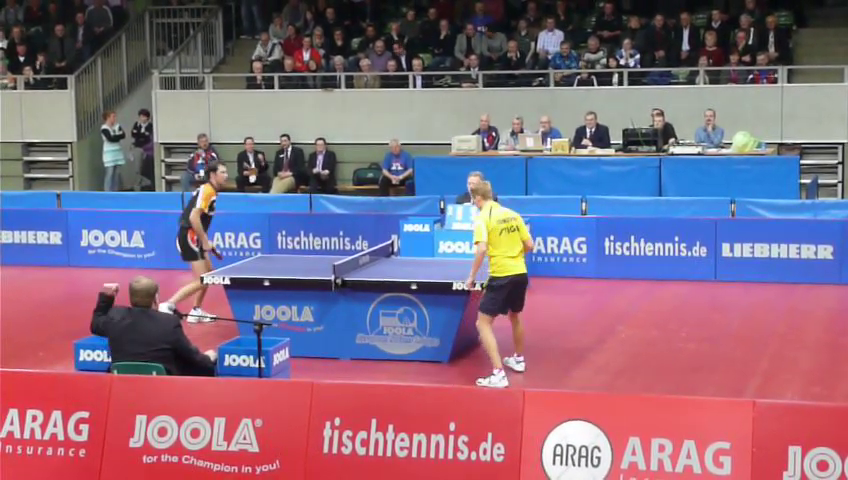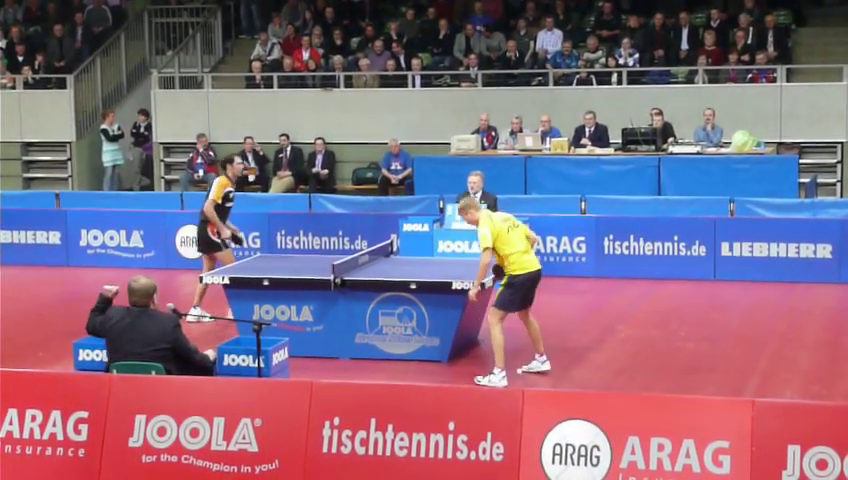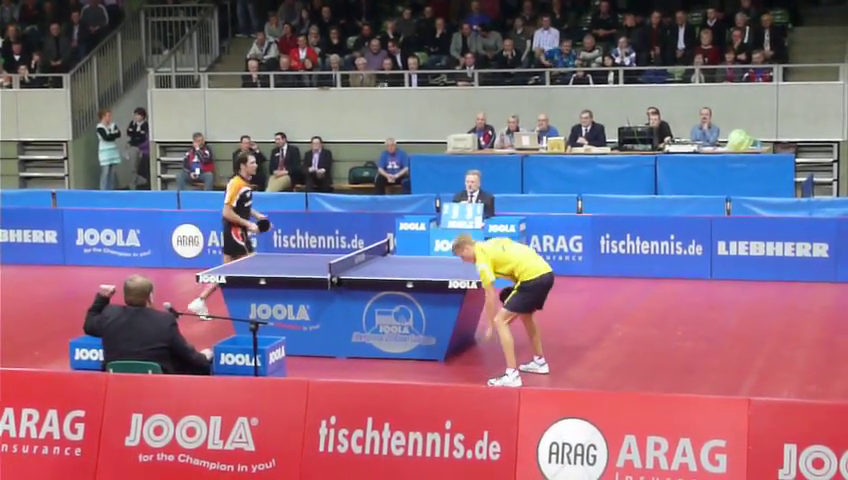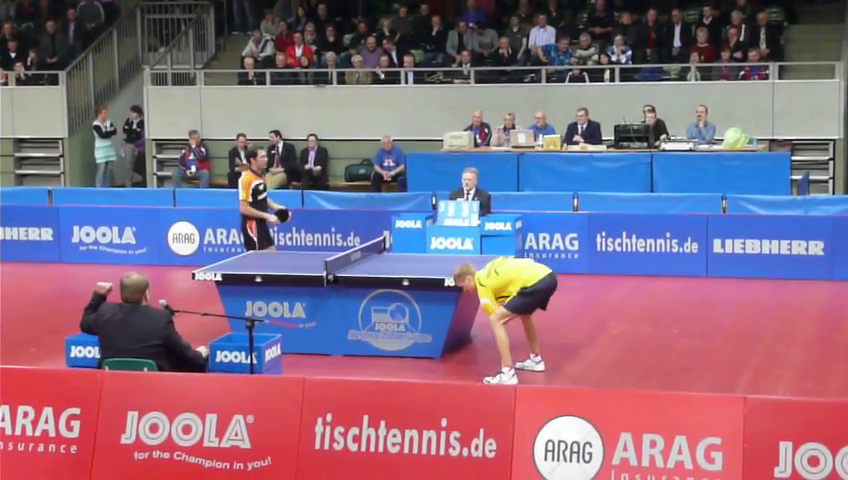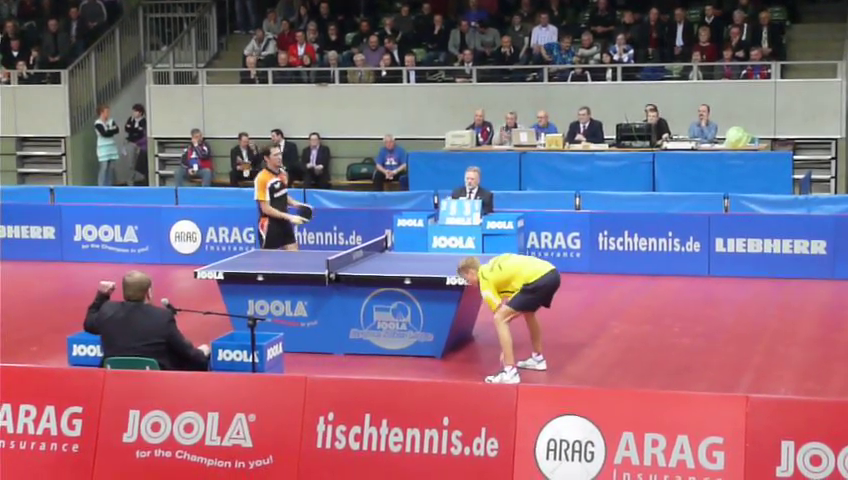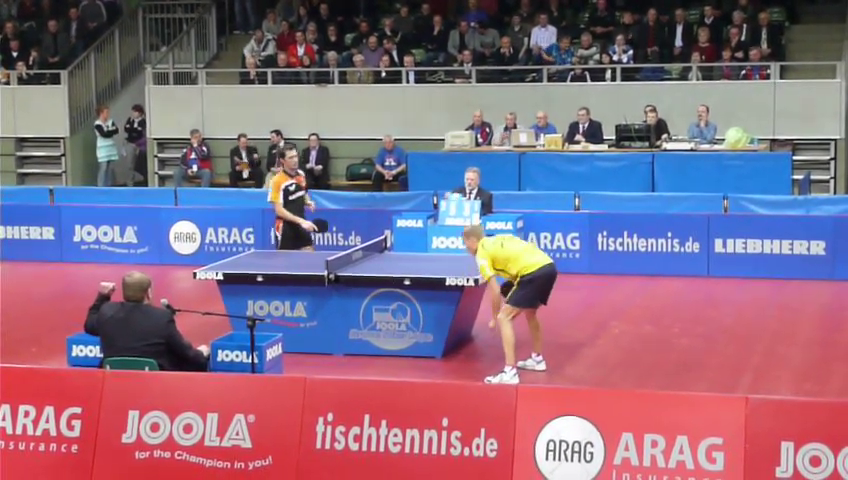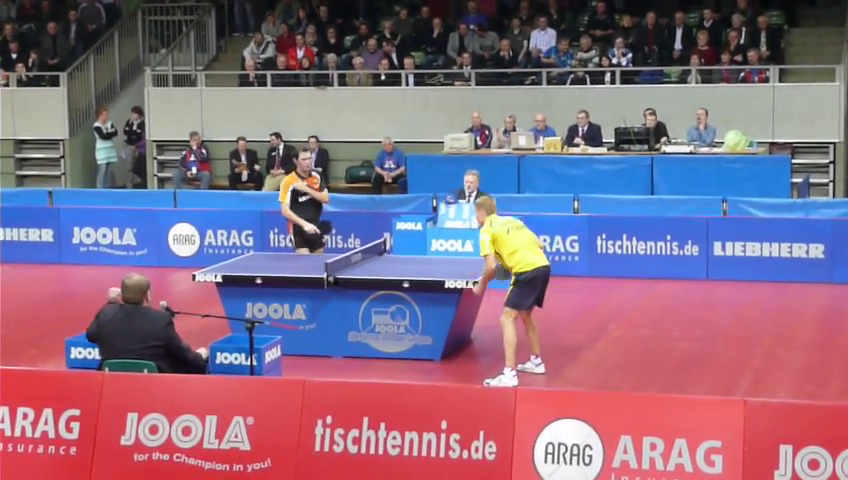
dt=0.2s
person 1, frame 1
left shoulder: (482, 217)
right shoulder: (513, 215)
left elbow: (482, 249)
right elbow: (530, 246)
left wrist: (471, 276)
left hip: (501, 277)
right hip: (520, 274)
left knee: (483, 324)
right knee: (514, 317)
left ankle: (498, 375)
right ankle: (518, 359)
person 1, frame 2
left shoulder: (484, 225)
right shoulder: (505, 216)
left elbow: (487, 259)
right elbow: (533, 238)
left wrist: (476, 286)
left hip: (518, 274)
right hip: (534, 269)
left knee: (494, 320)
right knee: (524, 314)
left ankle: (499, 374)
right ankle: (541, 360)
person 1, frame 3
left shoulder: (482, 258)
right shoulder: (496, 243)
left elbow: (490, 294)
right elbow: (529, 252)
left wrist: (490, 325)
left hip: (533, 279)
right hip: (546, 272)
left knee: (500, 321)
right knee: (526, 315)
left ankle: (511, 374)
right ankle: (540, 361)
person 1, frame 4
left shoulder: (482, 287)
right shoulder: (492, 267)
left elbow: (496, 318)
left wrist: (501, 357)
left hip: (536, 283)
right hip: (548, 276)
left knee: (496, 321)
right knee: (524, 314)
left ankle: (508, 373)
right ankle: (536, 359)
person 1, frame 5
left shoulder: (485, 281)
right shoulder: (494, 265)
left elbow: (499, 314)
left wrist: (504, 351)
left hip: (538, 280)
right hip: (551, 272)
left knee: (499, 319)
right knee: (528, 311)
left ankle: (510, 372)
right ankle: (538, 358)
person 1, frame 6
left shoulder: (482, 254)
right shoulder: (501, 239)
left elbow: (495, 291)
left wrist: (495, 319)
left hip: (534, 272)
right hip: (549, 266)
left knee: (504, 318)
right knee: (530, 312)
left ankle: (510, 372)
right ankle: (537, 359)
person 1, frame 7
left shoulder: (486, 230)
right shoulder: (513, 221)
left elbow: (491, 267)
right elbow: (540, 245)
left wrist: (481, 286)
left hip: (527, 272)
right hip: (543, 266)
left knee: (507, 320)
right knee: (525, 315)
left ankle: (509, 373)
right ankle: (536, 362)
person 2, frame 1
left shoulder: (209, 191)
right shoulder: (207, 191)
left elbow: (193, 215)
right elbow: (194, 217)
right wrist: (205, 241)
left hip: (192, 238)
right hip: (190, 237)
left knee: (209, 274)
right knee: (201, 281)
left ankle: (196, 311)
right ankle: (167, 306)
person 2, frame 2
left shoulder: (229, 184)
right shoulder: (221, 182)
right elbow: (207, 208)
left wrist: (230, 227)
right wrist: (222, 229)
left hip: (210, 231)
right hip: (210, 230)
left knee: (208, 273)
left ankle: (195, 310)
person 2, frame 3
left shoulder: (246, 183)
right shoulder: (236, 184)
right elbow: (227, 213)
left wrist: (257, 216)
right wrist: (248, 224)
left hip: (237, 232)
right hip: (235, 232)
left ankle: (200, 302)
person 2, frame 4
left shoulder: (261, 176)
right shoulder: (246, 179)
right elbow: (244, 209)
left wrist: (276, 207)
right wrist: (267, 216)
left hip: (261, 224)
right hip: (251, 225)
person 2, frame 5
left shoulder: (282, 173)
right shoulder: (262, 178)
right elbow: (266, 209)
left wrist: (297, 204)
right wrist: (289, 217)
left hip: (283, 222)
right hip: (268, 224)
person 2, frame 6
left shoulder: (301, 175)
right shoulder: (277, 181)
right elbow: (279, 210)
left wrist: (308, 202)
right wrist: (301, 221)
left hip: (301, 225)
right hip: (285, 226)
person 2, frame 7
left shoulder: (316, 177)
right shoulder: (288, 181)
left elbow: (325, 199)
right elbow: (285, 211)
left wrist: (306, 189)
right wrist: (304, 224)
left hip: (314, 227)
right hip: (298, 227)
person 3, frame 1
left shoulder: (115, 317)
right shoulder: (169, 322)
left elbow: (96, 326)
right elbow: (190, 355)
left wrist: (106, 296)
right wrist: (208, 359)
right knee: (208, 367)
person 3, frame 2
left shoulder: (113, 316)
right shoulder: (168, 322)
left elbow: (91, 326)
right elbow: (189, 355)
left wrist: (104, 298)
right wrist: (207, 358)
right knee: (206, 366)
person 3, frame 3
left shoulder: (110, 315)
right shoulder: (165, 320)
left elbow: (89, 326)
right elbow: (186, 354)
left wrist: (101, 298)
right wrist: (204, 357)
right knee: (203, 366)
person 3, frame 4
left shoulder: (106, 312)
right shoulder: (161, 318)
left elbow: (85, 324)
right elbow: (182, 352)
left wrist: (98, 296)
right wrist: (199, 355)
right knee: (198, 363)
person 3, frame 5
left shoulder: (108, 311)
right shoulder: (163, 316)
left elbow: (89, 324)
right elbow: (184, 351)
left wrist: (102, 295)
right wrist: (201, 353)
right knee: (200, 362)
person 3, frame 6
left shoulder: (107, 311)
right shoulder: (162, 317)
left elbow: (89, 326)
right elbow: (184, 351)
left wrist: (102, 296)
right wrist: (201, 354)
right knee: (200, 362)
person 3, frame 7
left shoulder: (107, 314)
right shoulder: (161, 319)
left elbow: (91, 335)
right elbow: (183, 354)
right wrist: (200, 357)
right knee: (199, 365)
